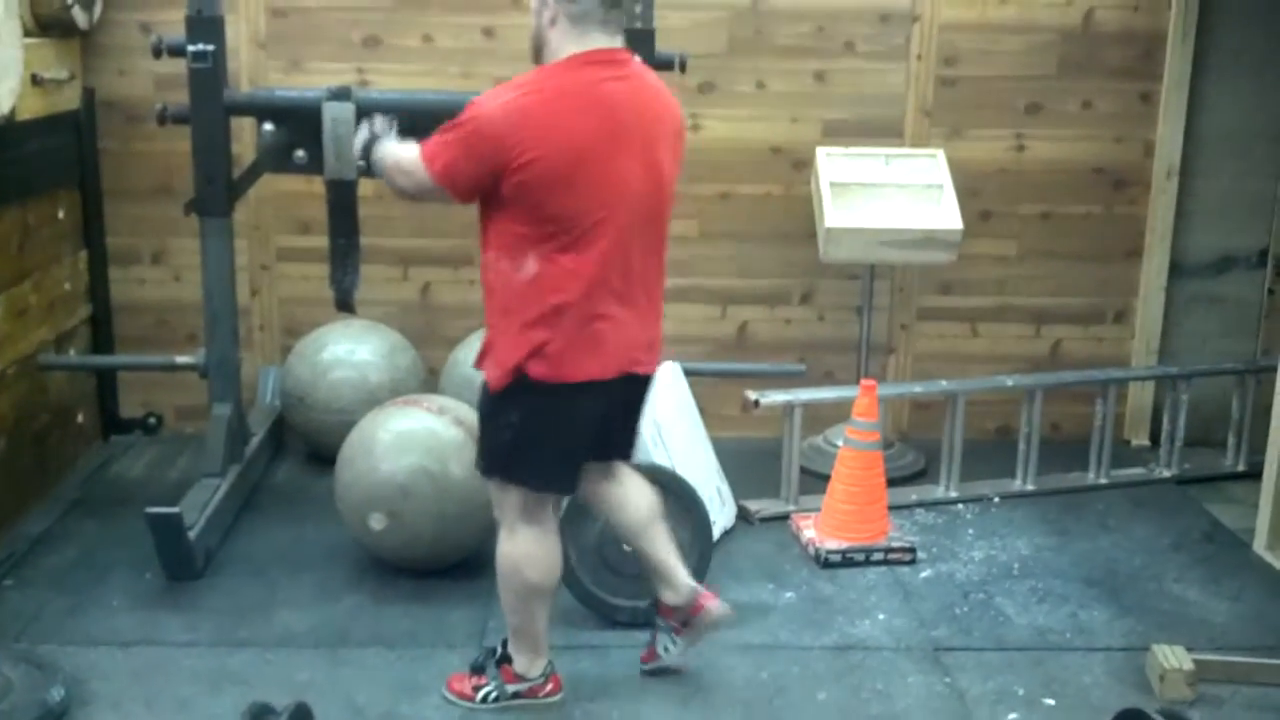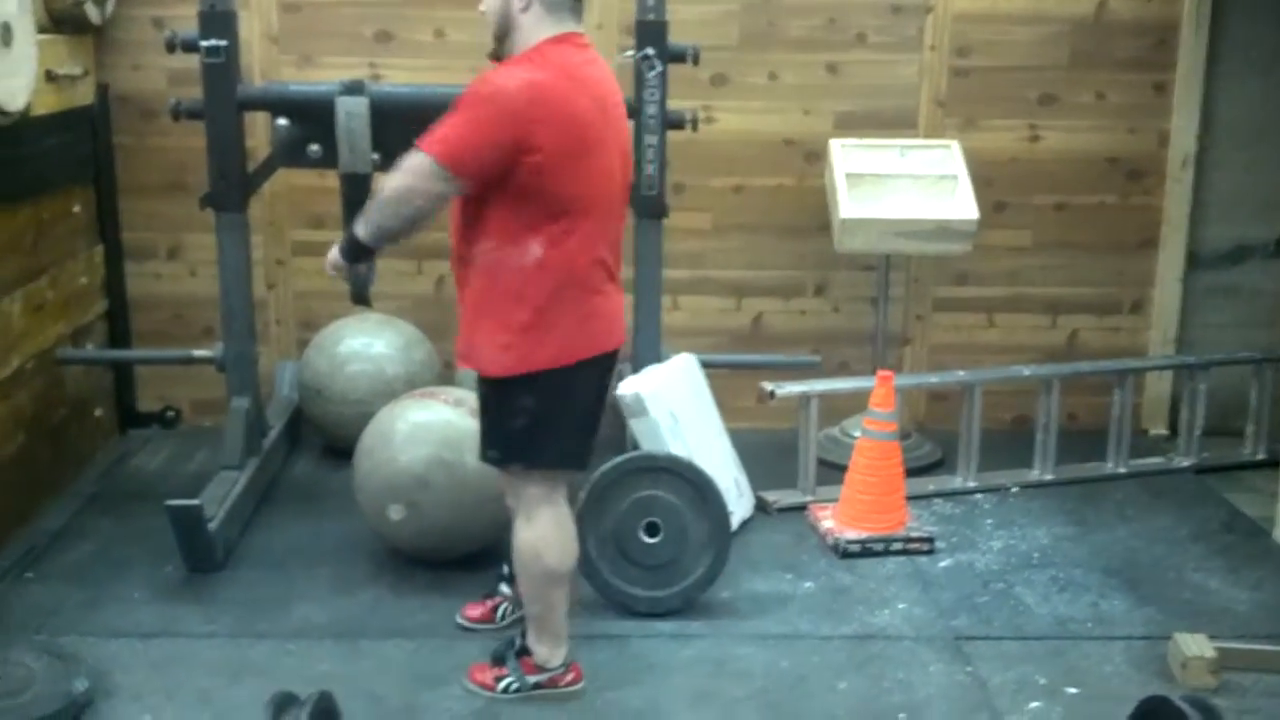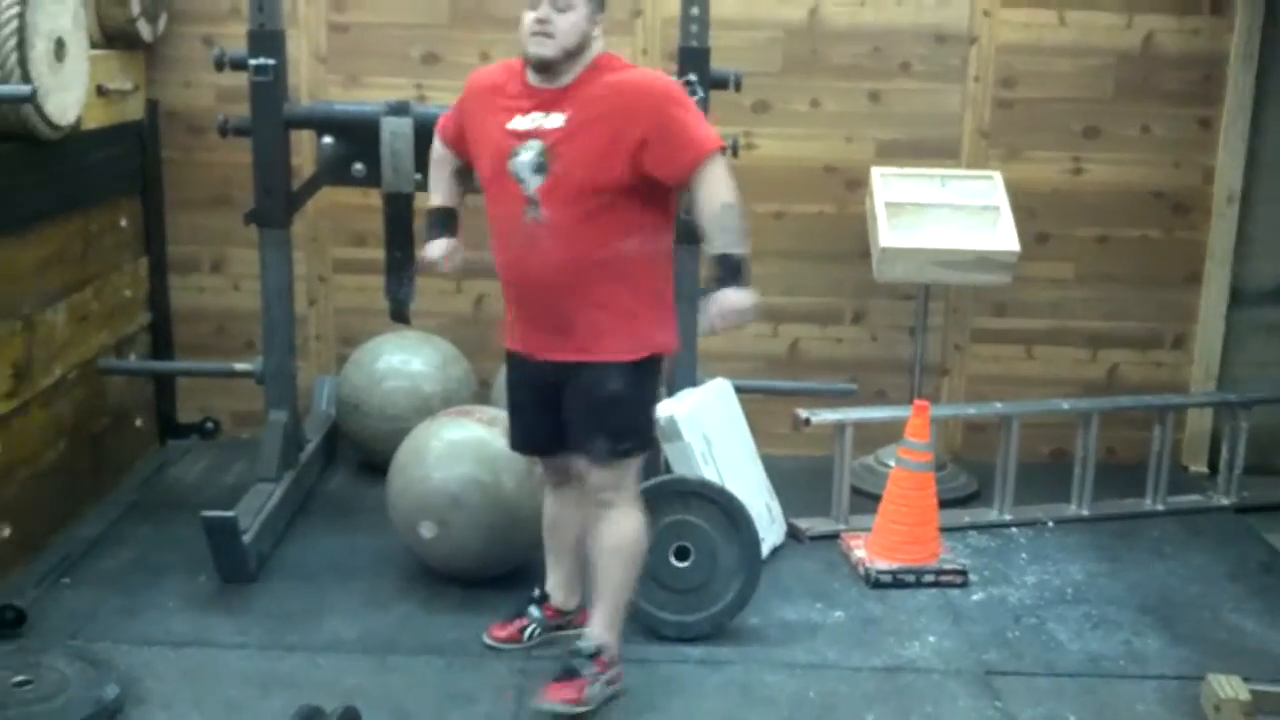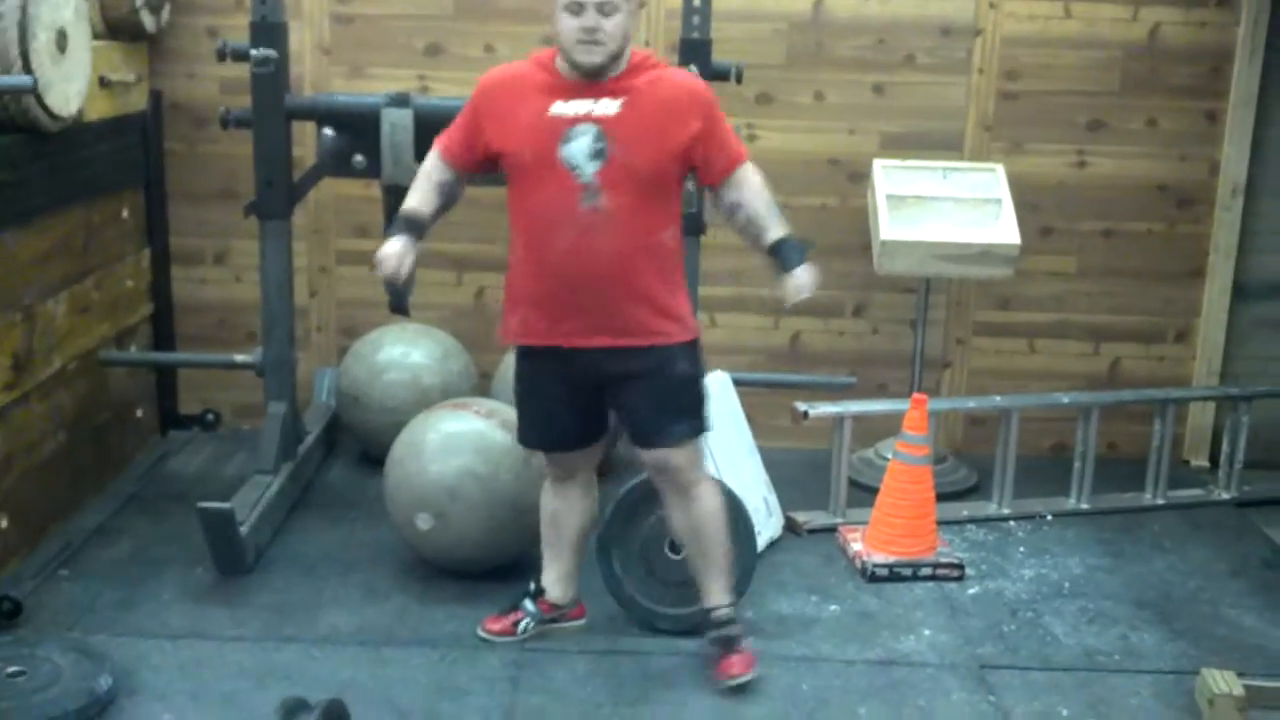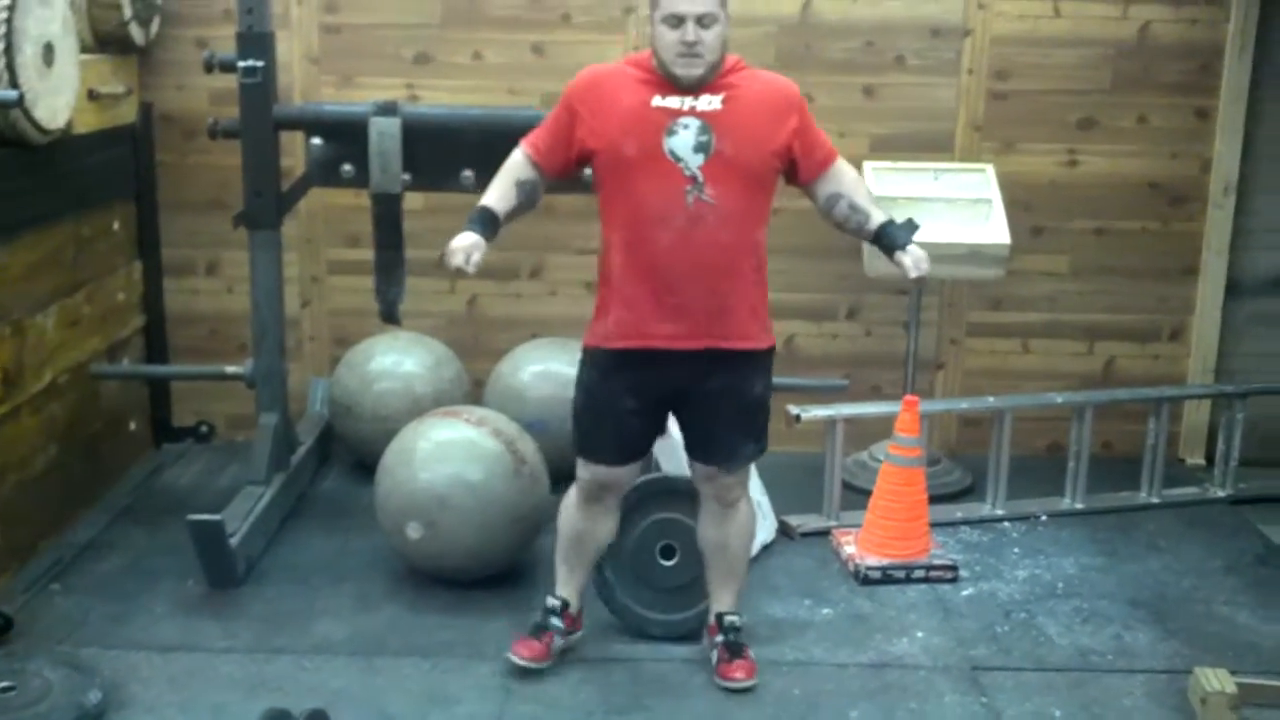
dt=0.4s
person 1, frame 1
left shoulder: (516, 113)
right shoulder: (658, 101)
left elbow: (414, 178)
left wrist: (375, 141)
left hip: (548, 351)
right hip: (626, 340)
left knee: (523, 510)
right knee: (601, 471)
left ankle: (525, 670)
right ankle: (683, 594)
person 1, frame 2
left shoulder: (514, 92)
right shoulder: (586, 73)
left elbow: (419, 185)
left wrist: (356, 243)
left hip: (535, 332)
right hip: (581, 320)
left knee: (535, 490)
right knee: (542, 473)
left ankle: (547, 659)
right ankle: (529, 589)
person 1, frame 3
left shoulder: (639, 95)
right shoulder: (488, 89)
left elbow: (710, 177)
right elbow: (449, 147)
left wrist: (730, 273)
right wrist: (442, 225)
left hip: (615, 338)
right hip: (533, 338)
left knee: (608, 487)
right knee: (560, 474)
left ankle: (599, 653)
right ankle: (560, 602)
person 1, frame 4
left shoulder: (681, 95)
right shoulder: (505, 89)
left elbow: (734, 178)
right elbow: (447, 162)
left wrist: (786, 250)
right wrist: (408, 228)
left hip: (652, 331)
right hip: (548, 332)
left knee: (679, 469)
right knee: (565, 468)
left ankle: (723, 616)
right ankle: (556, 596)
person 1, frame 5
left shoulder: (776, 98)
right shoulder: (597, 90)
left elbow: (829, 177)
right elbow: (532, 164)
left wrist: (891, 235)
right wrist: (481, 223)
left hip: (734, 343)
right hip: (625, 338)
left knee: (725, 487)
right knee: (599, 481)
left ankle: (724, 621)
right ankle: (563, 609)
